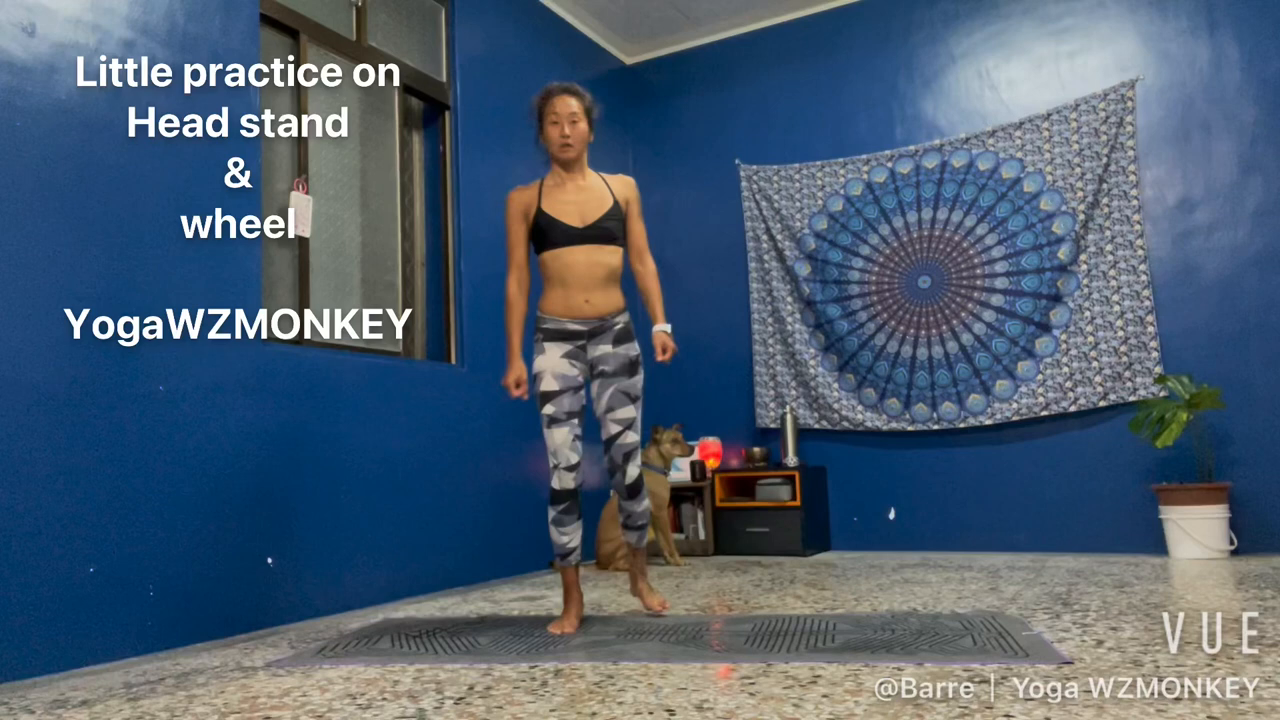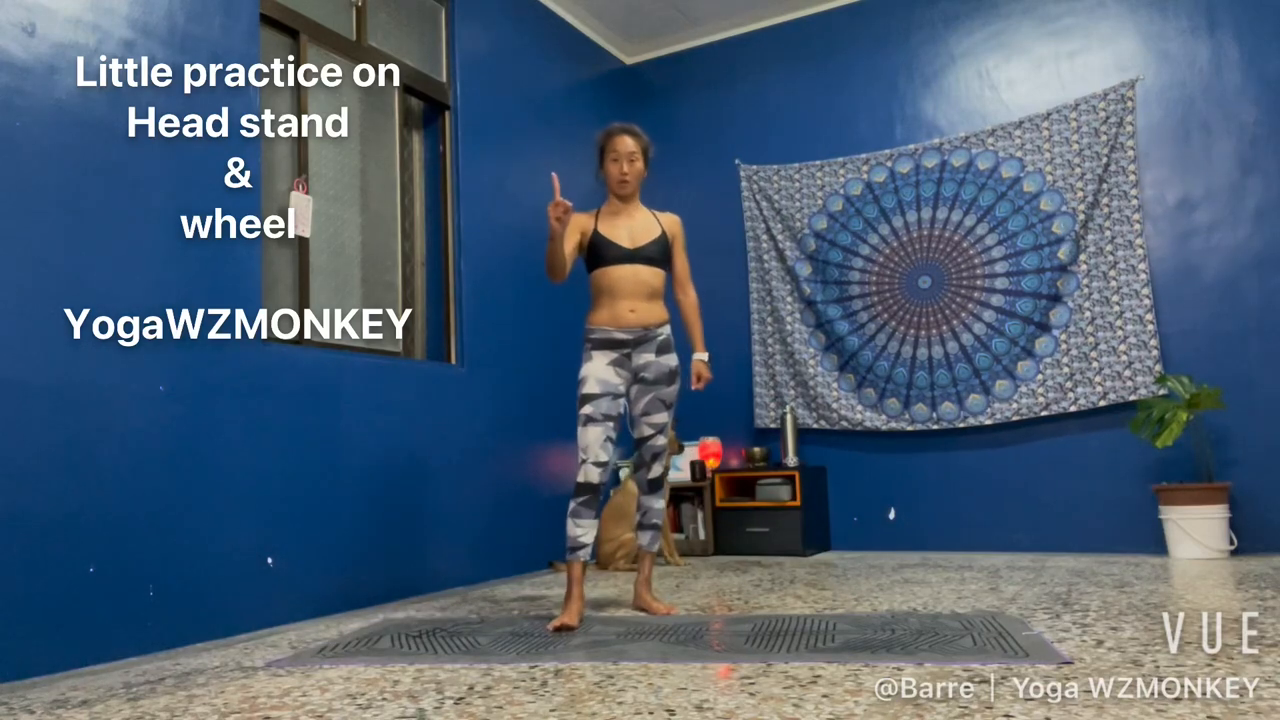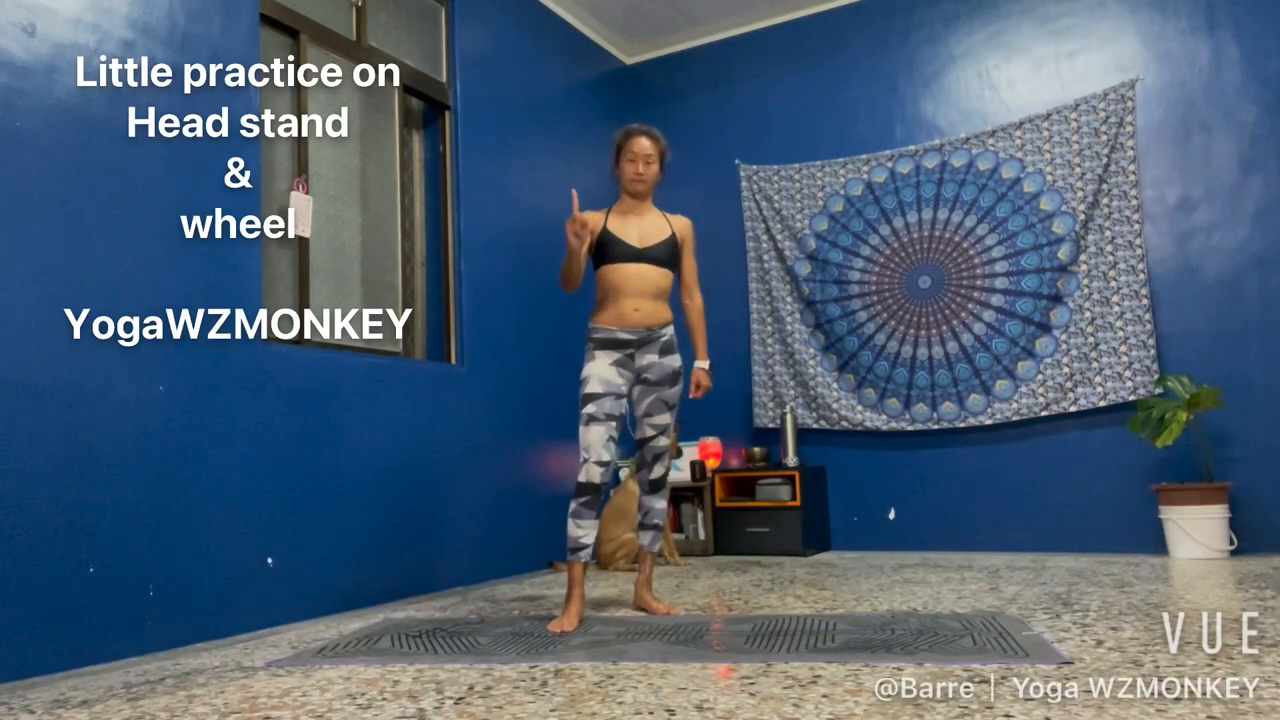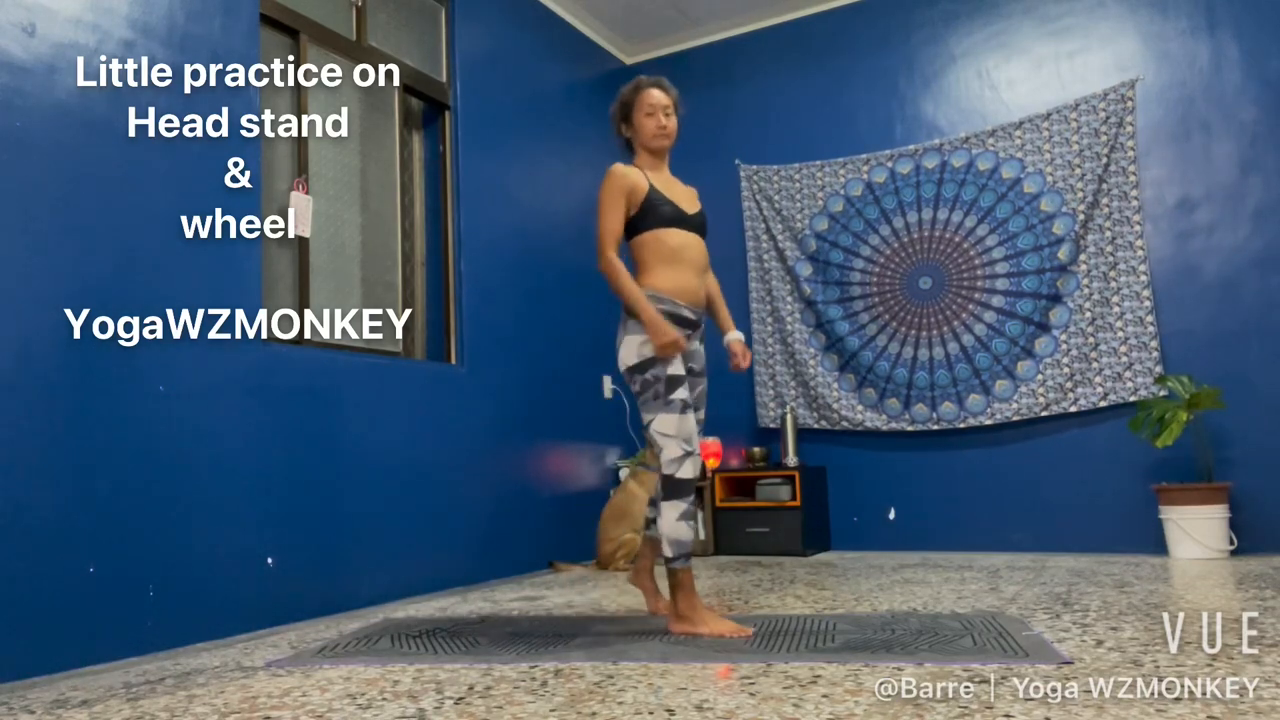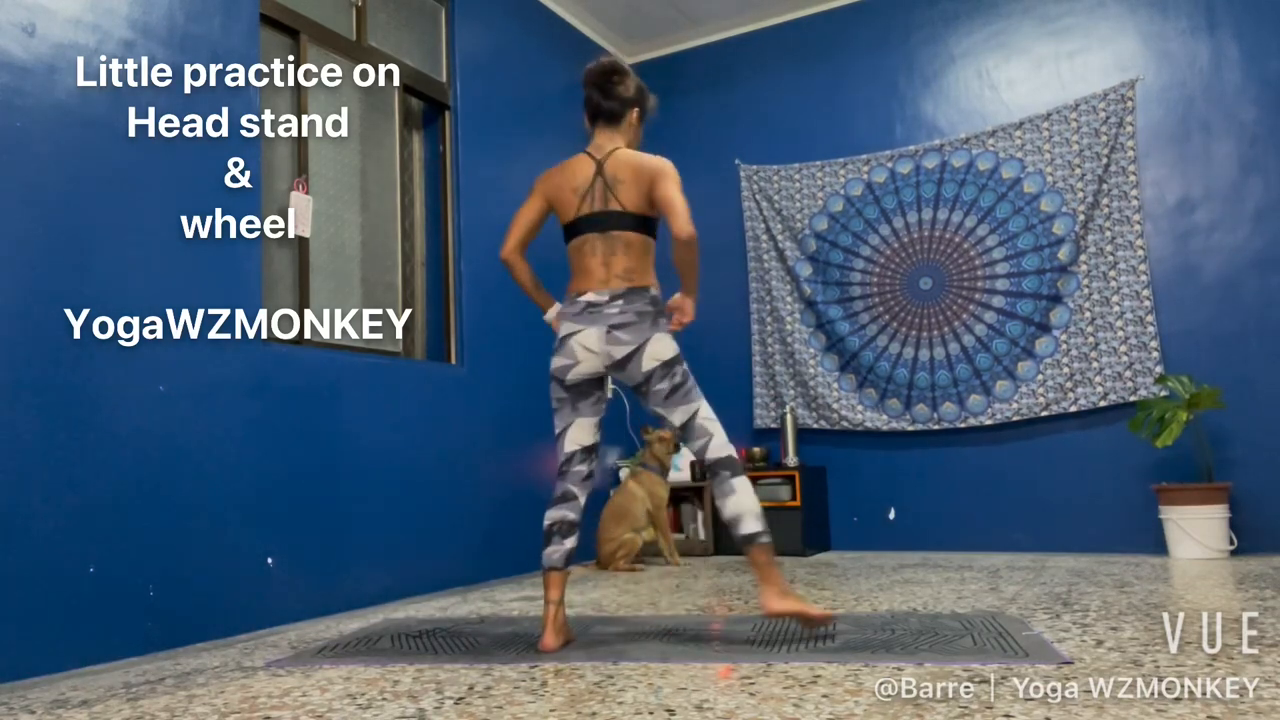
dt=1s
person 1, frame 1
left shoulder: (622, 188)
right shoulder: (524, 200)
left elbow: (642, 260)
right elbow: (516, 279)
left wrist: (661, 323)
right wrist: (515, 356)
left hip: (617, 334)
right hip: (556, 339)
left knee: (626, 459)
right knee: (564, 470)
left ankle: (639, 573)
right ankle: (572, 600)
person 1, frame 2
left shoulder: (669, 223)
right shoulder: (584, 222)
left elbow: (685, 290)
right elbow: (556, 276)
left wrist: (699, 352)
right wrist: (555, 234)
left hip: (658, 347)
right hip: (603, 349)
left knee: (652, 467)
right knee: (591, 467)
left ankle: (643, 587)
right ankle: (574, 597)
person 1, frame 3
left shoulder: (679, 226)
right shoulder: (594, 221)
left elbow: (692, 295)
right elbow: (569, 279)
left wrist: (702, 359)
right wrist: (572, 245)
left hip: (661, 348)
right hip: (607, 349)
left knee: (655, 468)
right knee: (593, 467)
left ankle: (644, 586)
right ankle: (575, 598)
person 1, frame 4
left shoulder: (690, 191)
right shoulder: (622, 176)
right elbow: (608, 256)
left wrist: (730, 327)
right wrist: (651, 318)
left hip: (687, 330)
right hip: (651, 329)
left knee: (677, 461)
right knee: (681, 461)
left ankle: (645, 560)
right ankle: (686, 608)
person 1, frame 5
left shoulder: (554, 178)
right shoulder: (653, 167)
left elbow: (509, 252)
right elbow: (684, 234)
left wrist: (550, 309)
right wrist: (688, 295)
left hip: (577, 329)
right hip: (638, 326)
left knee: (572, 475)
right knee: (718, 454)
left ankle: (552, 622)
right ankle: (773, 587)
